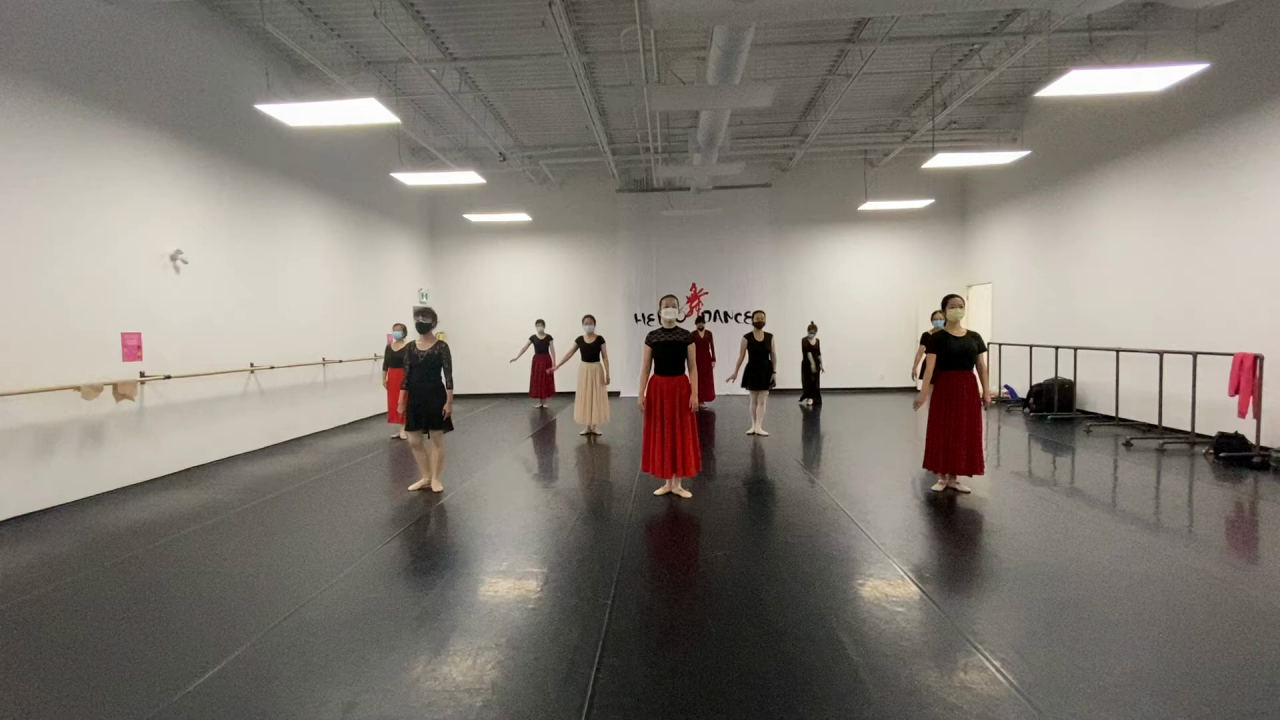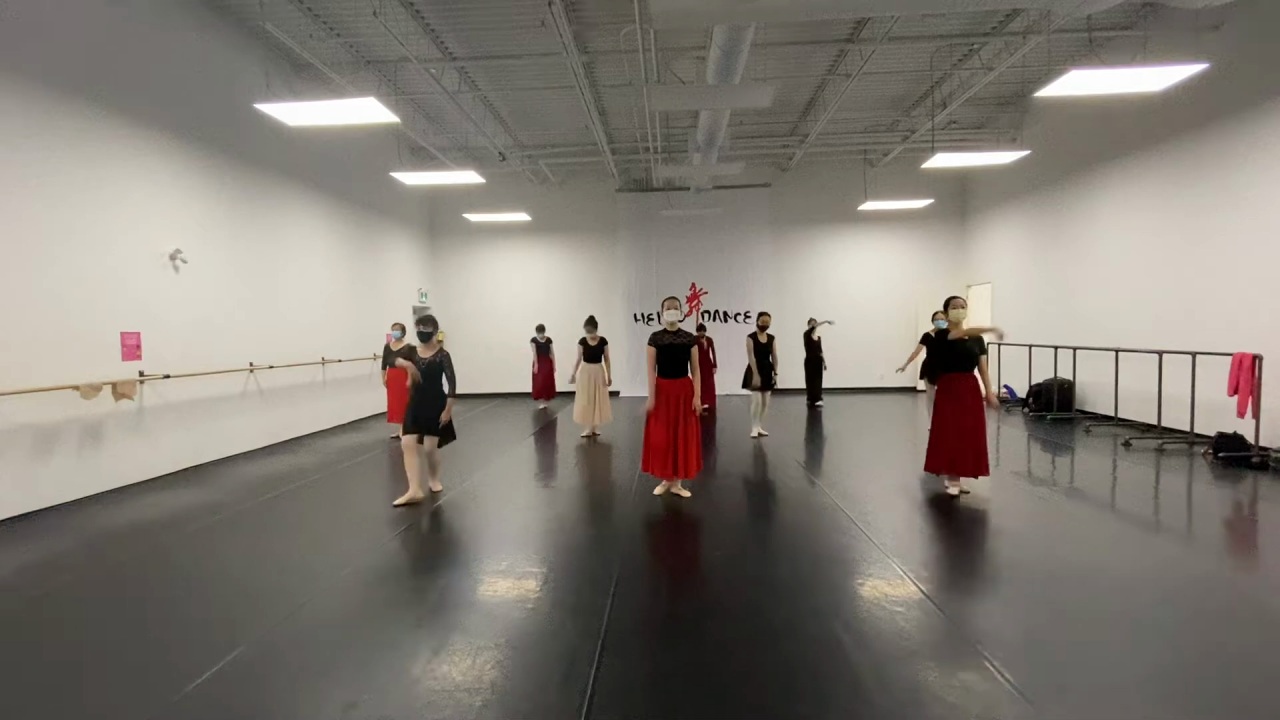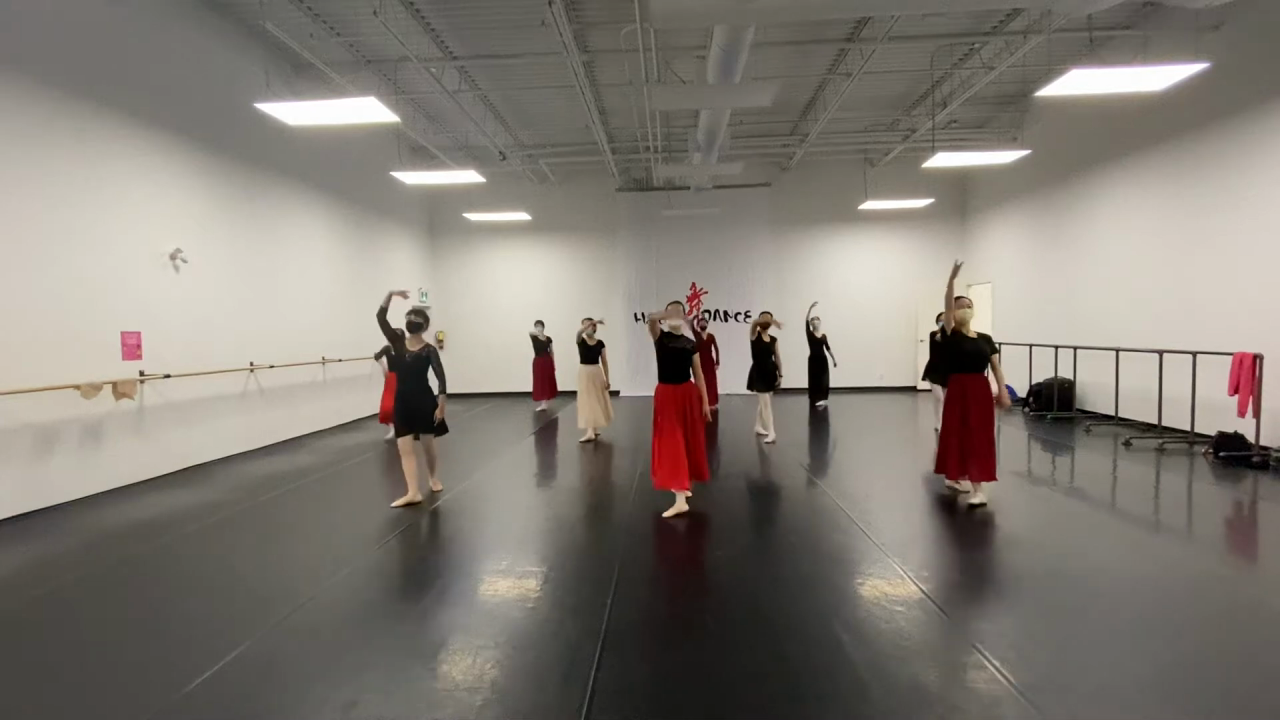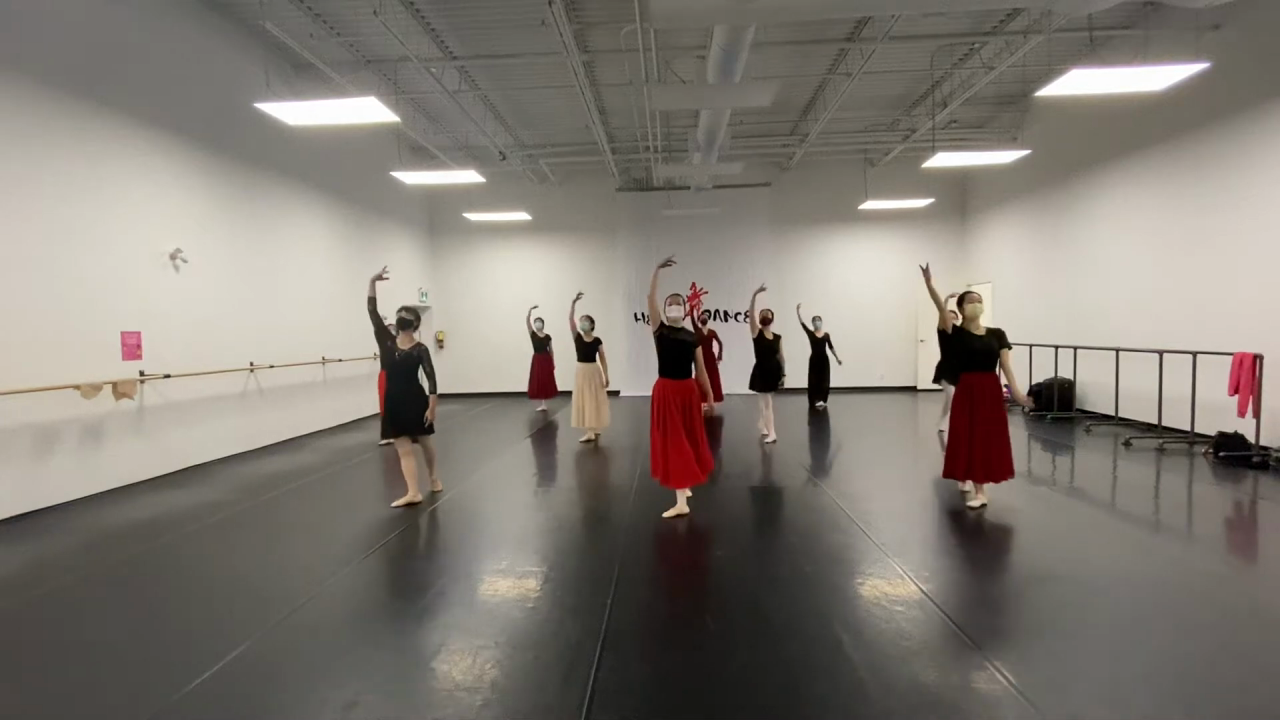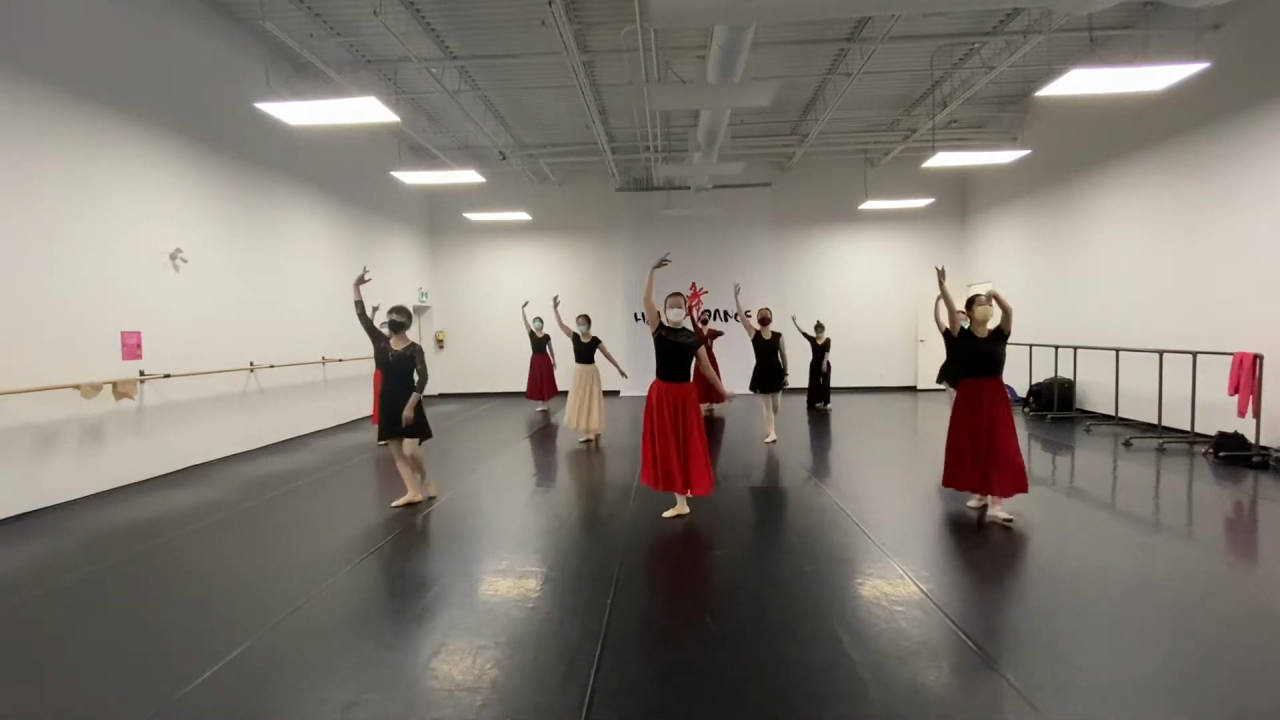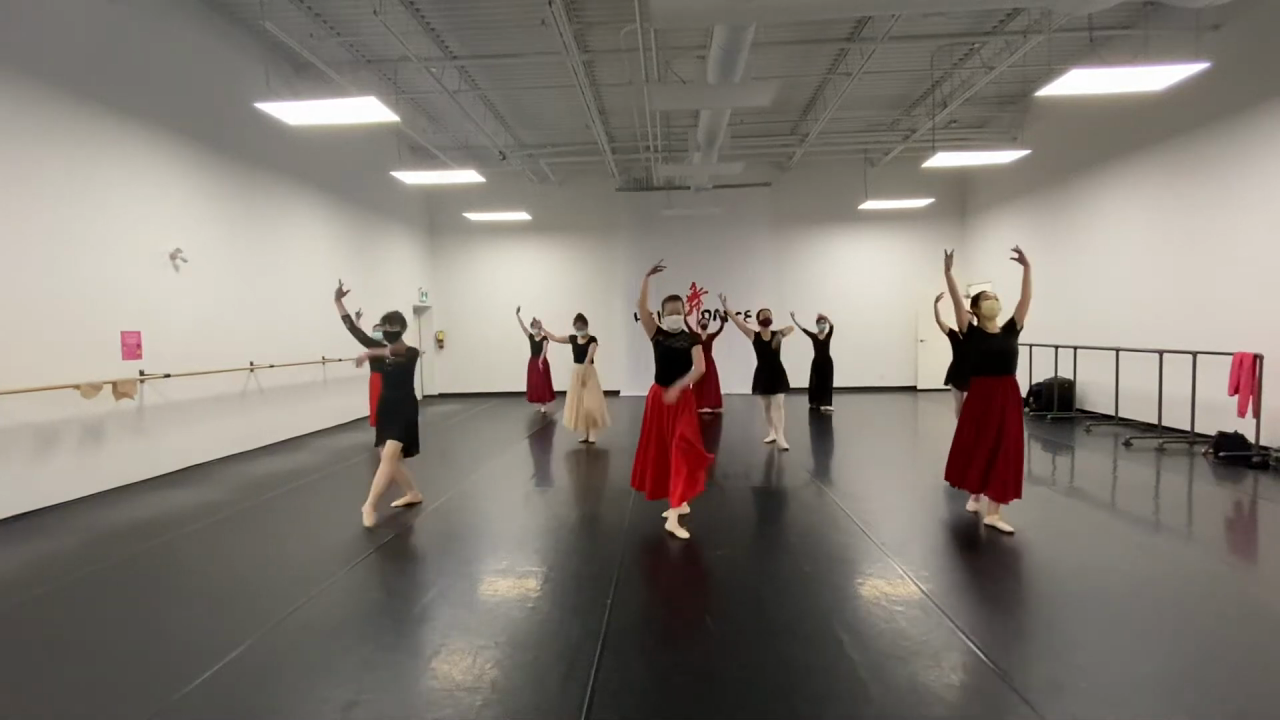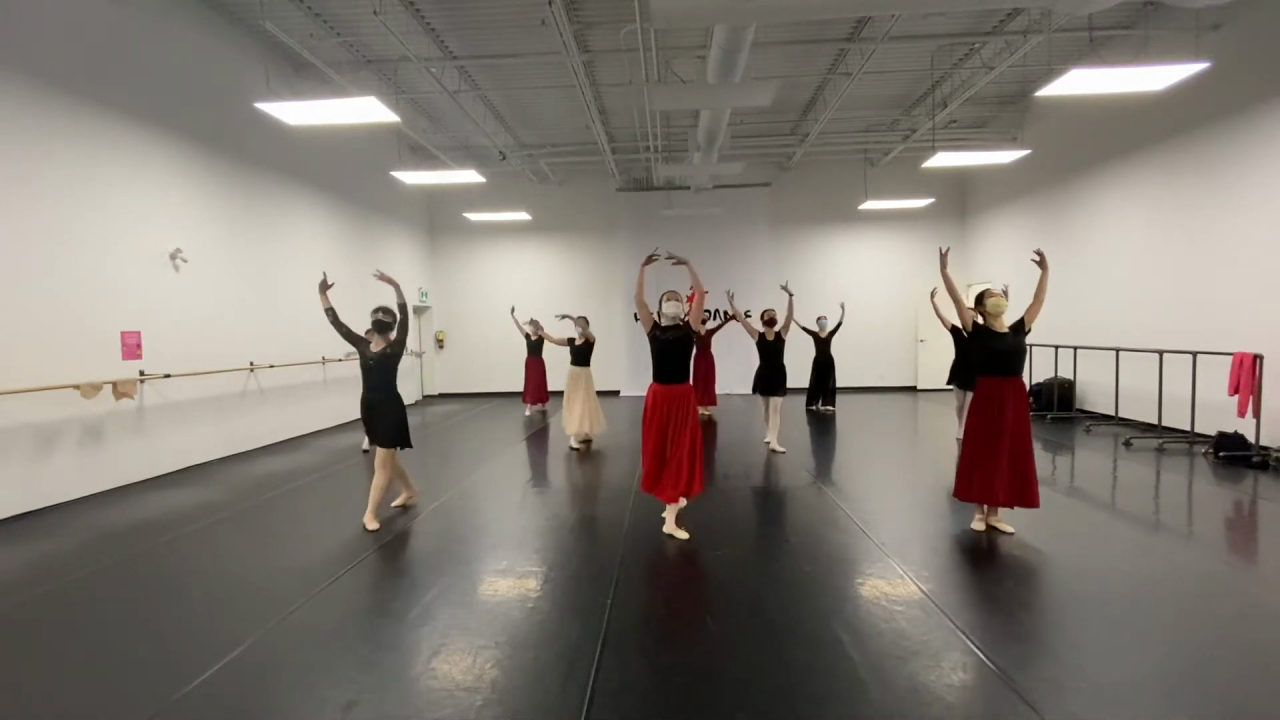
dt=0.4s
person 1, frame 1
left shoulder: (974, 337)
right shoulder: (938, 337)
left elbow: (981, 366)
right elbow: (930, 366)
left wrist: (986, 391)
right wrist: (924, 392)
left hip: (968, 387)
right hip: (945, 386)
left knee: (965, 434)
right knee: (943, 432)
left ankle: (954, 478)
right ankle: (941, 478)
person 1, frame 2
left shoulder: (977, 339)
right shoulder: (943, 336)
left elbow: (983, 367)
right elbow: (962, 332)
left wrist: (989, 391)
right wrist: (989, 329)
left hip: (971, 388)
right hip: (949, 388)
left knee: (969, 437)
right knee: (951, 435)
left ankle: (955, 477)
right ankle: (952, 480)
person 1, frame 3
left shoulder: (985, 339)
right shoulder: (951, 336)
left elbow: (996, 367)
right elbow: (948, 306)
left wrist: (1002, 392)
right wrist: (952, 279)
left hip: (981, 390)
right hip: (958, 390)
left knee: (979, 438)
right knee: (960, 437)
left ankle: (953, 478)
right ankle: (976, 490)
person 1, frame 4
left shoulder: (996, 334)
right shoulder: (956, 333)
left elbow: (1005, 362)
right elbow: (941, 308)
left wrist: (1016, 388)
right wrist: (928, 283)
left hip: (991, 390)
right hip: (966, 390)
left knee: (989, 438)
right knee: (968, 439)
left ankle: (980, 483)
right ankle: (978, 491)
person 1, frame 5
left shoulder: (1000, 335)
right shoulder: (962, 336)
left elbow: (1009, 312)
right elbow: (951, 310)
left wrist: (998, 298)
right wrist: (942, 286)
left hip: (995, 395)
right hip: (969, 395)
left knee: (1000, 449)
right knee: (971, 447)
left ankle: (995, 505)
right ankle: (980, 494)
person 1, frame 6
left shoulder: (1011, 330)
right shoulder: (971, 334)
left elbow: (1026, 298)
right elbow: (956, 302)
left wrist: (1025, 267)
right wrist: (948, 272)
left hip: (1008, 396)
right hip: (980, 395)
left knee: (1005, 453)
right knee: (975, 448)
left ankle: (993, 513)
right ankle: (975, 494)
person 1, frame 7
left shoulder: (1018, 330)
right shoulder: (976, 333)
left elbow: (1038, 301)
right elbow: (958, 301)
left wrist: (1045, 271)
right wrist: (944, 270)
left hip: (1015, 398)
right hip: (987, 398)
left knee: (1010, 457)
right knee: (982, 456)
left ankle: (994, 514)
right ankle: (980, 513)
person 2, frame 1
left shoulder: (686, 336)
right shoulder: (652, 336)
left elbow: (692, 366)
right elbow: (646, 367)
left wrist: (694, 393)
right wrist: (641, 393)
left hip: (680, 387)
right hip: (658, 387)
left knee: (681, 435)
right knee: (660, 434)
left ankle: (677, 484)
right ankle: (667, 482)
person 2, frame 2
left shoulder: (689, 338)
right shoulder: (655, 338)
left elbow: (695, 369)
right elbow: (651, 369)
left wrist: (697, 395)
right wrist: (651, 396)
left hip: (684, 390)
right hip: (662, 389)
left knee: (683, 438)
right knee: (660, 438)
left ankle: (677, 483)
right ankle: (665, 480)
person 2, frame 3
left shoulder: (690, 343)
right shoulder: (659, 337)
left elbow: (698, 375)
right elbow: (651, 318)
left wrist: (705, 402)
right wrist: (667, 313)
left hip: (688, 396)
right hip: (665, 395)
left knee: (689, 443)
right knee: (671, 445)
left ankle: (682, 487)
right ankle: (680, 501)
person 2, frame 4
left shoulder: (692, 337)
right shoulder: (659, 330)
left elbow: (700, 369)
right elbow: (651, 298)
left wrist: (709, 395)
right wrist: (657, 270)
left hip: (688, 391)
right hip: (665, 390)
left knee: (688, 440)
right knee: (671, 442)
left ankle: (683, 484)
right ankle: (681, 501)
person 2, frame 5
left shoulder: (693, 337)
right shoulder: (658, 330)
left elbow: (705, 366)
right elbow: (646, 300)
left wrist: (722, 390)
right wrist: (653, 271)
left hip: (685, 394)
right hip: (660, 393)
left knee: (689, 444)
right knee: (665, 446)
left ankle: (688, 489)
right ankle: (680, 500)
person 2, frame 6
left shoulder: (692, 340)
right shoulder: (657, 335)
left elbow: (700, 368)
right elbow: (641, 307)
left wrist: (678, 386)
right wrist: (648, 277)
left hip: (682, 399)
right hip: (657, 397)
left knee: (681, 453)
right knee: (660, 453)
left ankle: (673, 518)
right ankle: (680, 504)
person 2, frame 7
left shoulder: (690, 329)
right shoulder: (653, 329)
left elbow: (700, 295)
right elbow: (638, 299)
left wrist: (688, 266)
right wrist: (643, 267)
left hip: (683, 395)
right hip: (658, 395)
left knee: (680, 453)
right knee: (659, 451)
left ankle: (670, 520)
right ankle: (675, 499)
person 3, frame 1
left shoulder: (441, 347)
right shoulder: (411, 348)
left elbow: (448, 375)
right elbow: (406, 376)
left wrist: (449, 401)
right wrist: (401, 402)
left hip: (435, 396)
right hip: (415, 397)
left knee: (436, 441)
right knee: (414, 441)
left ankle: (436, 478)
right ankle: (426, 476)
person 3, frame 2
left shoulder: (442, 355)
left elbow: (451, 383)
right elbow: (395, 360)
left wrist: (448, 410)
right wrist: (406, 364)
left hip: (436, 404)
right hip: (416, 404)
left knee: (430, 448)
right knee: (407, 446)
left ankle: (434, 479)
right ankle: (414, 490)
person 3, frame 3
left shoulder: (429, 350)
right shoulder: (397, 342)
left elbow: (440, 378)
right elbow: (380, 319)
left wrist: (441, 406)
right wrist: (390, 296)
left hip: (424, 400)
right hip: (402, 401)
left knee: (428, 444)
right knee: (405, 449)
left ankle: (433, 477)
right ankle: (413, 493)
person 3, frame 4
left shoulder: (420, 349)
right shoulder: (387, 341)
left elbow: (431, 379)
right elbow: (373, 312)
left wrist: (432, 407)
right wrist: (373, 283)
left hip: (414, 400)
right hip: (393, 401)
left knee: (425, 443)
right knee: (404, 449)
left ankle: (433, 477)
right ankle: (413, 493)
person 3, frame 5
left shoulder: (414, 349)
right shoulder: (380, 342)
left elbow: (422, 378)
right elbow: (362, 316)
left wrist: (411, 404)
right wrist: (356, 288)
left hip: (408, 402)
right hip: (387, 402)
left knee: (409, 451)
right knee: (397, 452)
left ankle: (426, 479)
right ankle: (413, 492)
person 3, frame 6
left shoulder: (410, 353)
right shoulder: (380, 348)
left elbow: (398, 351)
right elbow: (353, 329)
left wrist: (372, 353)
right wrist: (338, 302)
left hip: (405, 408)
right hip: (386, 407)
left knee: (388, 457)
right knee: (391, 457)
left ankle: (369, 506)
right ankle: (412, 493)
person 3, frame 7
left shoulder: (395, 348)
right shoulder: (363, 346)
left elbow: (404, 317)
right elbow: (336, 323)
left wrist: (396, 287)
right wrist: (323, 295)
left hip: (389, 406)
right hip: (369, 405)
left knee: (382, 463)
right knee: (387, 457)
left ankle: (370, 514)
right ankle: (409, 490)
